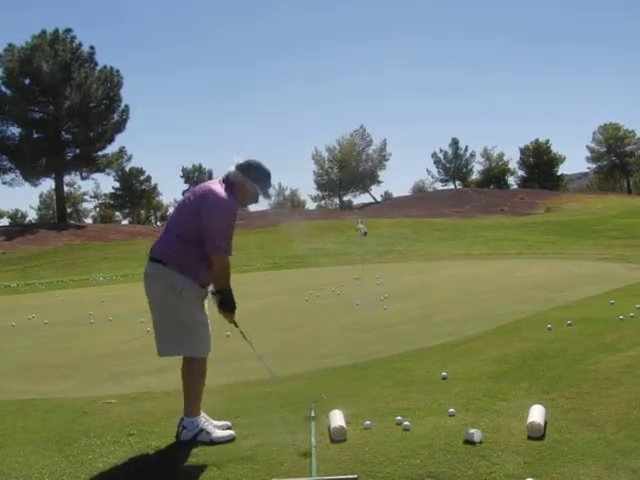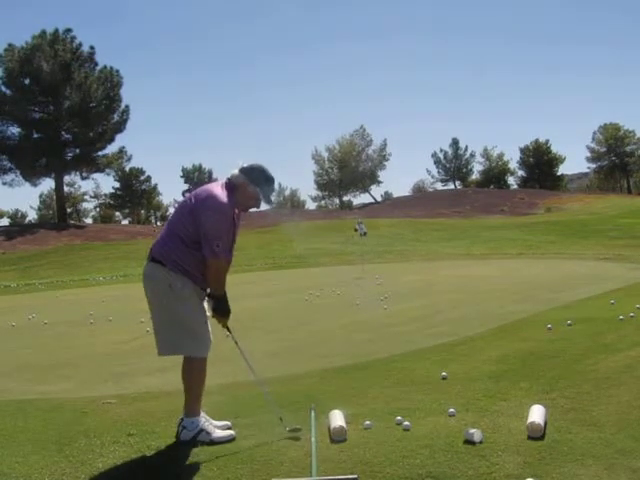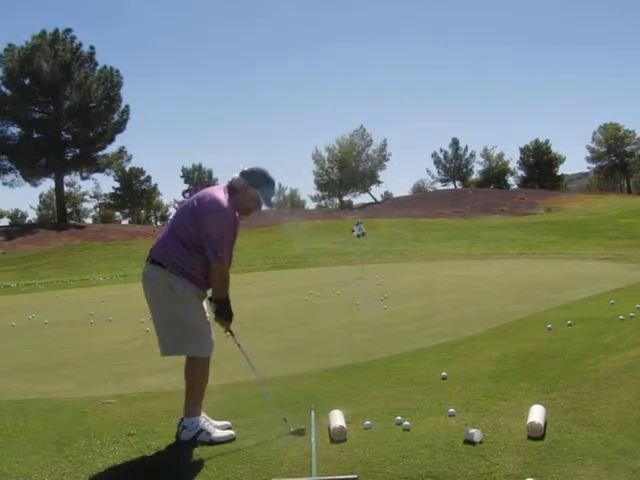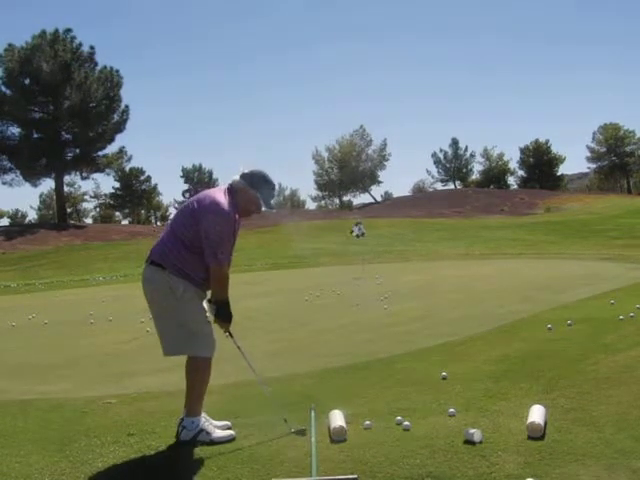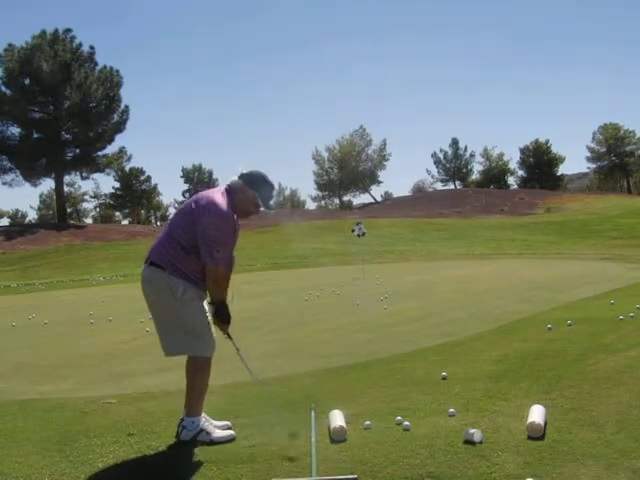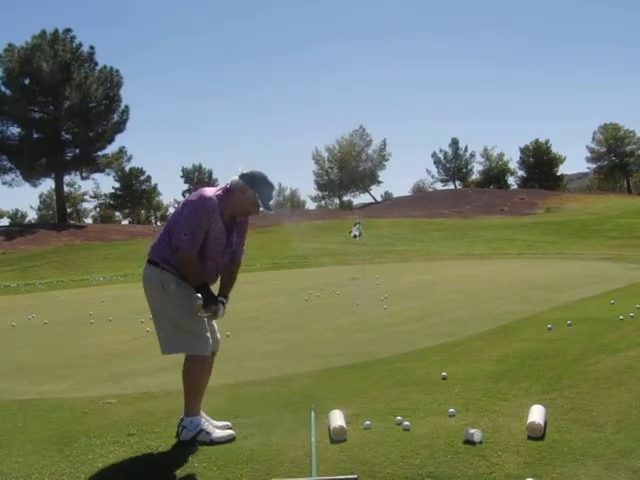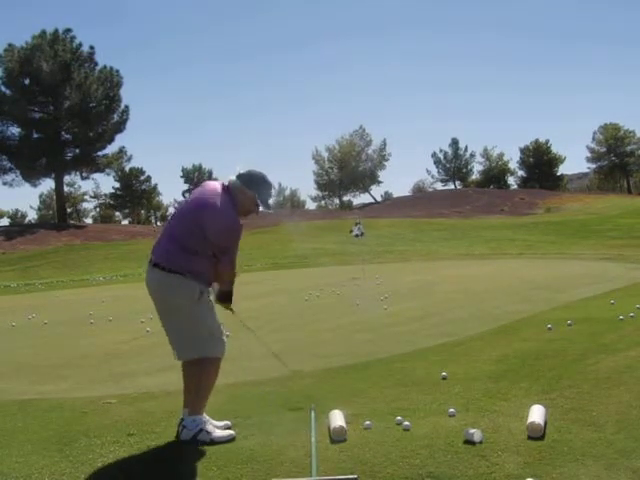
dt=0.4s
person 1, frame 1
left shoulder: (216, 194)
right shoulder: (220, 200)
left elbow: (215, 253)
right elbow: (219, 256)
left wrist: (219, 291)
right wrist: (226, 296)
left hip: (173, 274)
right hip: (172, 277)
left knee: (196, 347)
right knee: (196, 349)
left ankle: (193, 416)
right ankle: (191, 425)
person 1, frame 2
left shoulder: (228, 205)
right shoulder: (217, 202)
left elbow: (222, 258)
right elbow: (214, 259)
left wrist: (216, 296)
right wrist: (220, 299)
left hip: (180, 277)
right hip: (170, 277)
left knee: (198, 347)
right knee: (196, 348)
left ankle: (193, 416)
right ankle: (191, 424)
person 1, frame 3
left shoulder: (227, 207)
right shoulder: (218, 206)
left elbow: (220, 262)
right elbow: (218, 265)
left wrist: (218, 300)
right wrist: (223, 304)
left hip: (177, 277)
right hip: (170, 278)
left knee: (199, 347)
right knee: (199, 348)
left ankle: (194, 416)
right ankle: (191, 425)
person 1, frame 4
left shoulder: (227, 208)
right shoulder: (219, 209)
left elbow: (220, 264)
right elbow: (217, 267)
left wrist: (217, 301)
right wrist: (222, 306)
left hip: (177, 278)
right hip: (170, 279)
left knee: (200, 347)
right knee: (201, 348)
left ankle: (193, 416)
right ankle: (191, 425)
person 1, frame 5
left shoulder: (227, 210)
right shoulder: (216, 209)
left elbow: (225, 262)
right elbow: (213, 267)
left wrist: (219, 302)
right wrist: (220, 307)
left hip: (177, 280)
right hip: (169, 280)
left knee: (201, 347)
right knee: (202, 349)
left ankle: (193, 416)
right ankle: (191, 425)
person 1, frame 6
left shoulder: (239, 217)
right shoulder: (204, 203)
left elbow: (234, 258)
right elbow: (184, 254)
left wrist: (222, 296)
right wrist: (205, 291)
left hip: (189, 283)
right hip: (167, 278)
left knee: (209, 348)
right knee: (198, 348)
left ankle: (193, 415)
right ankle: (191, 425)
person 1, frame 7
left shoulder: (212, 189)
right shoulder: (226, 217)
right elbow: (226, 268)
left wrist: (221, 288)
right wrist: (226, 293)
left hip: (165, 276)
right hip: (181, 283)
left knee: (197, 349)
right knee: (211, 349)
left ankle: (191, 415)
right ankle: (192, 424)
